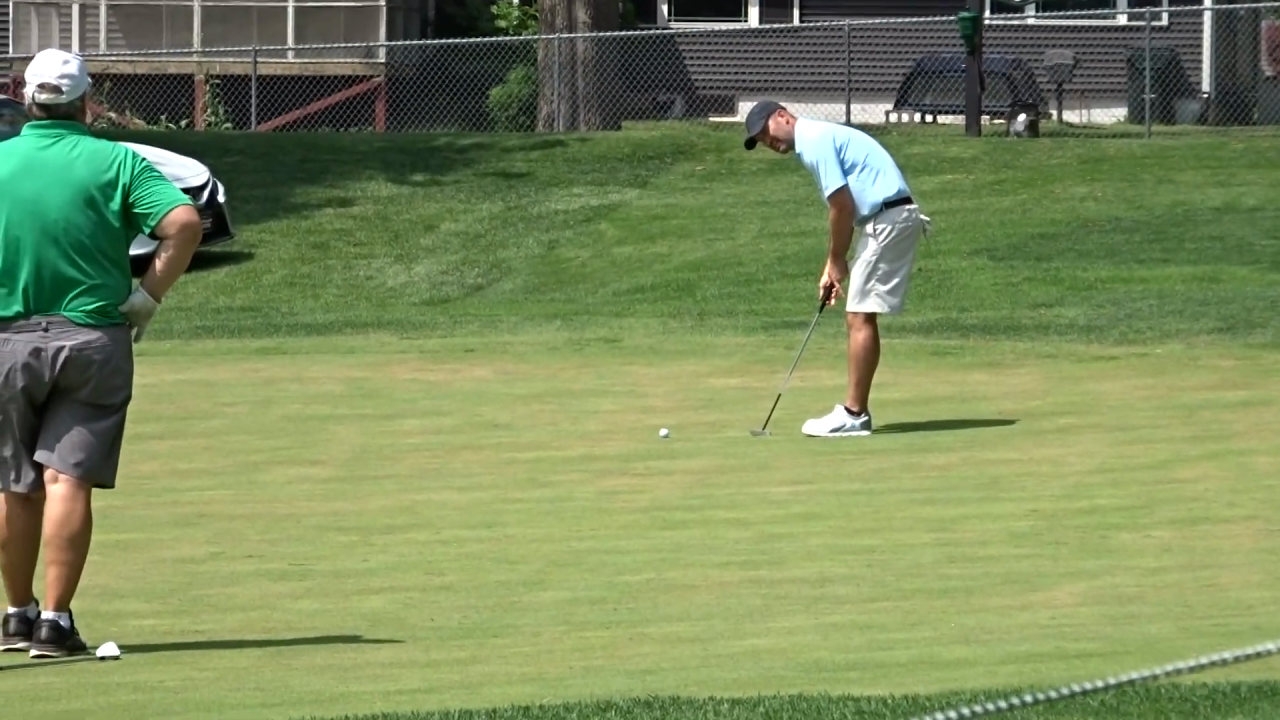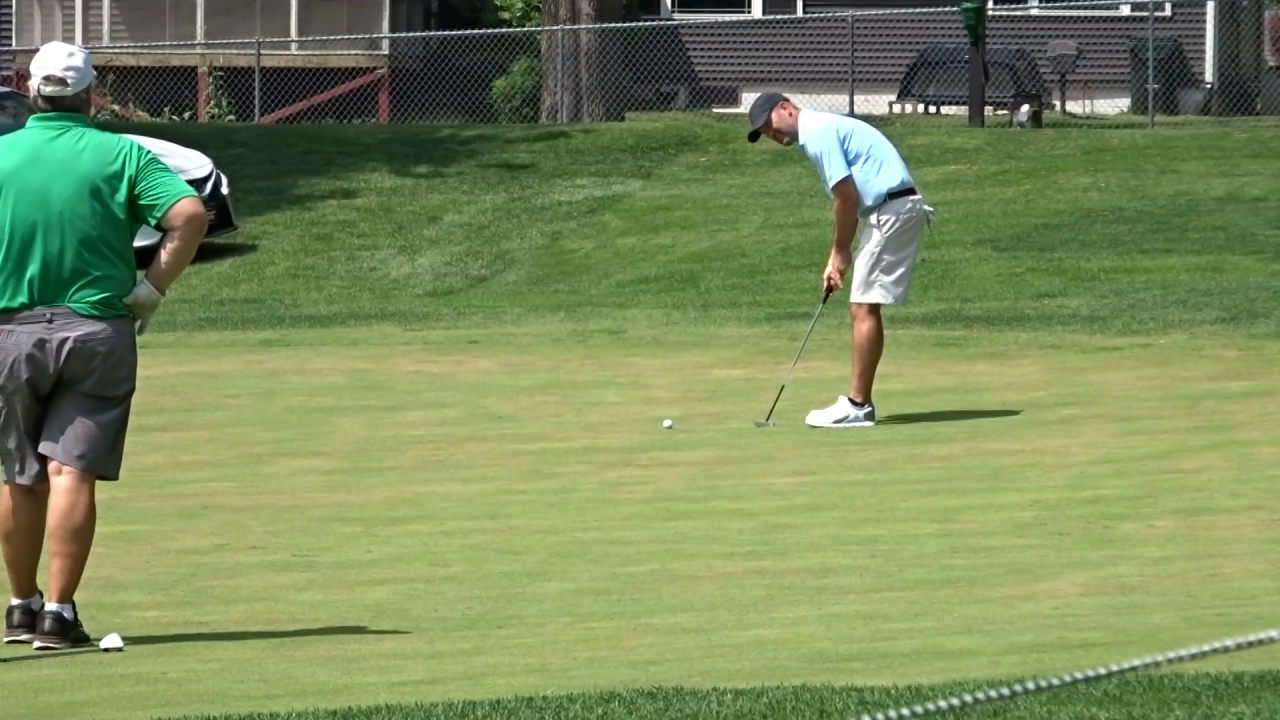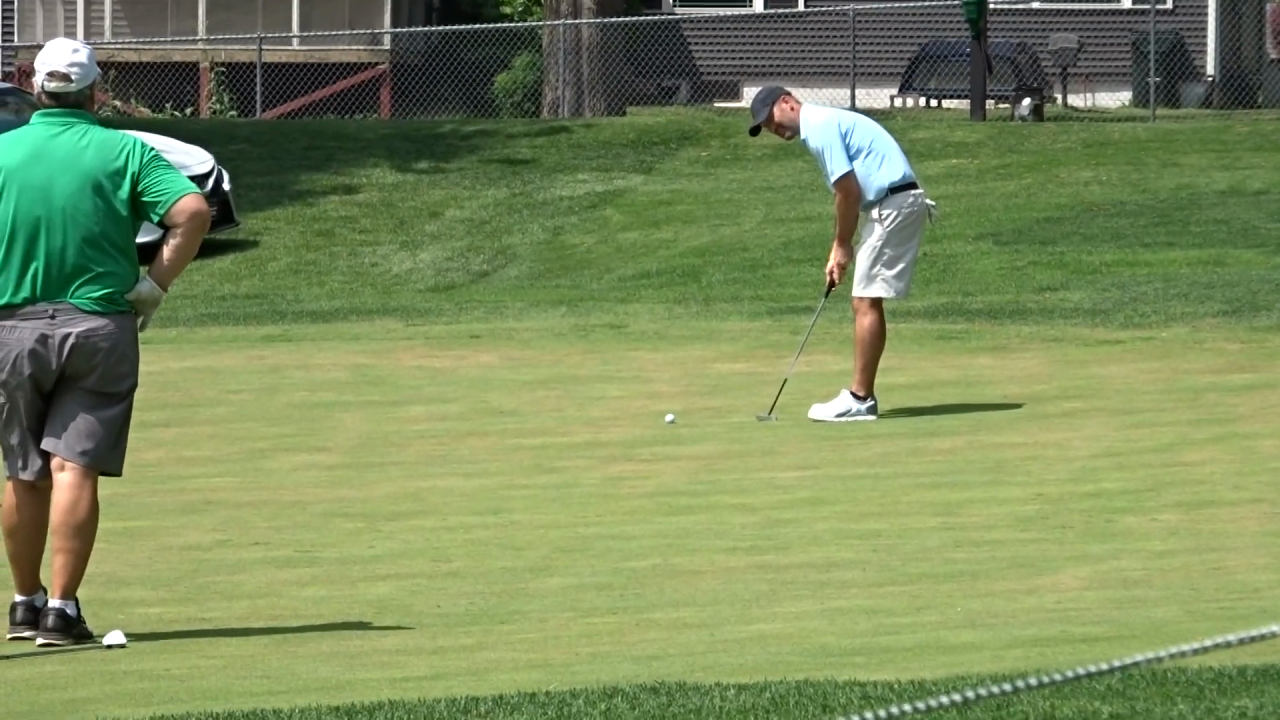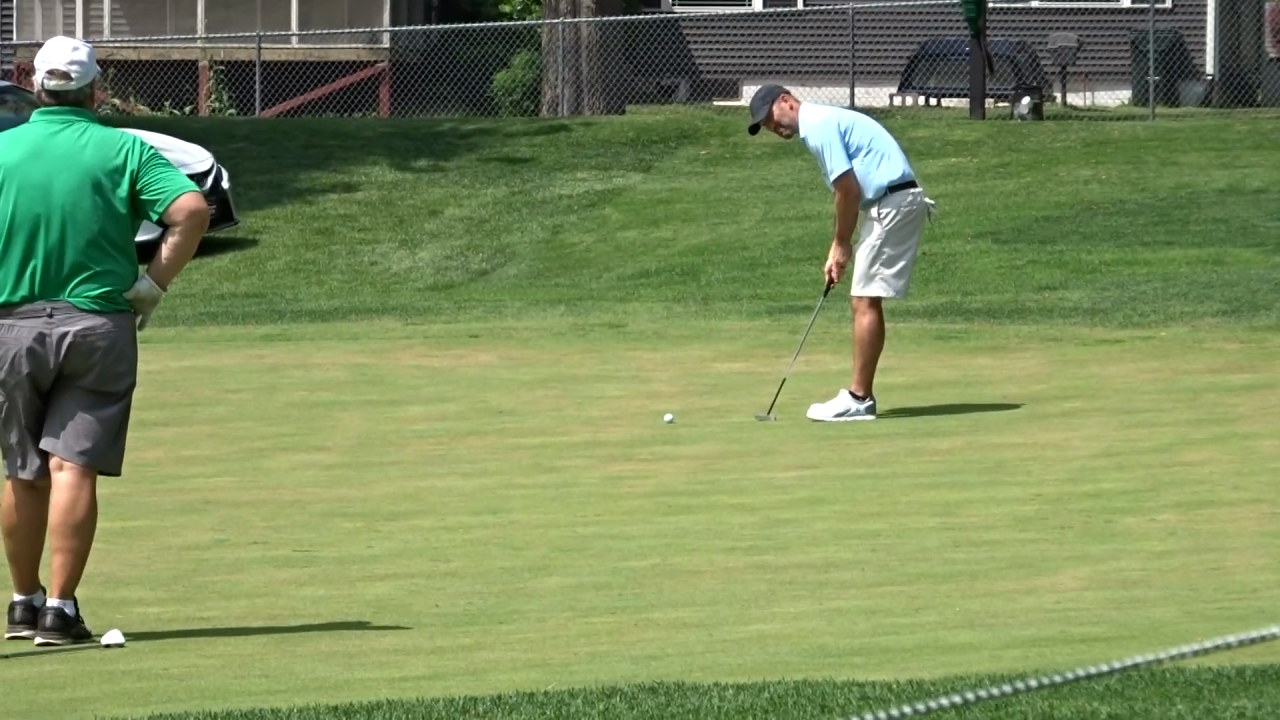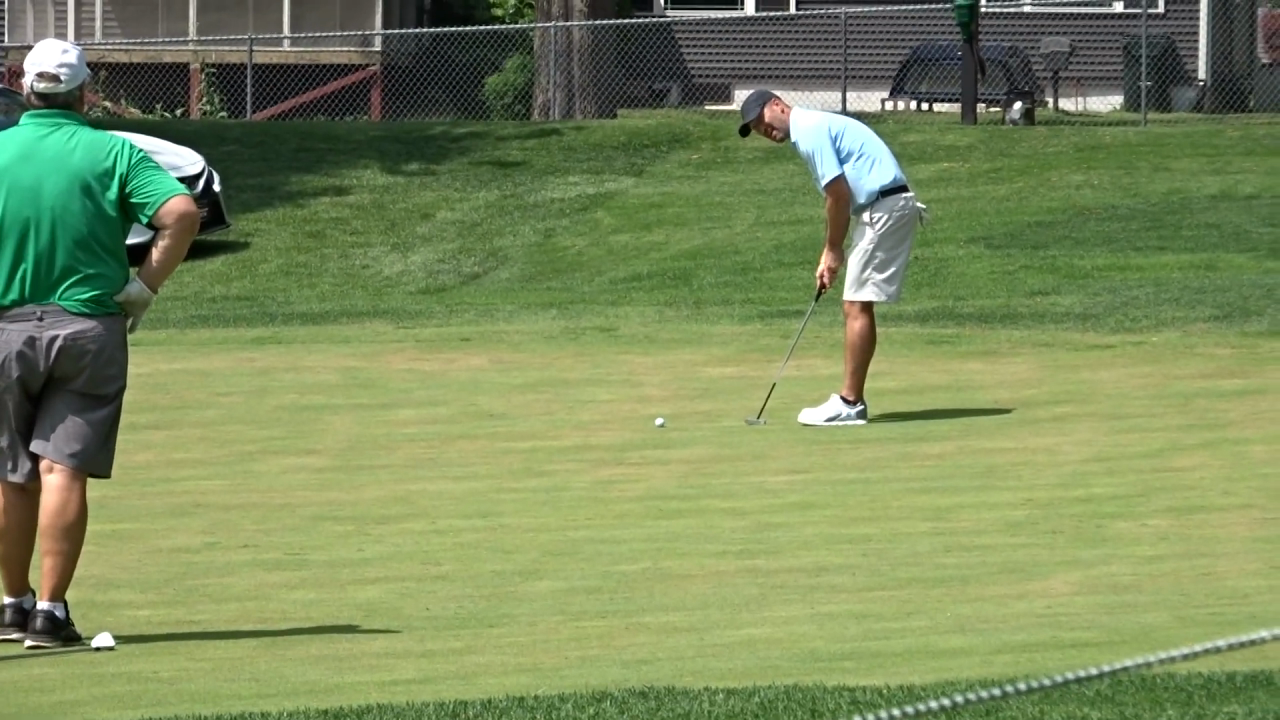
dt=0.2s
person 1, frame 1
right shoulder: (116, 162)
right elbow: (184, 223)
right wrist: (148, 295)
right hip: (93, 339)
right knee: (67, 480)
right ankle: (55, 621)
person 1, frame 2
right shoulder: (121, 153)
right elbow: (190, 215)
right wrist: (152, 287)
right hip: (98, 331)
right knee: (72, 471)
right ankle: (59, 613)
person 1, frame 3
right shoulder: (125, 150)
right elbow: (193, 212)
right wrist: (154, 284)
right hip: (100, 328)
right knee: (75, 467)
right ankle: (62, 609)
person 1, frame 4
right shoulder: (124, 149)
right elbow: (192, 211)
right wrist: (153, 282)
right hip: (98, 326)
right knee: (73, 467)
right ankle: (60, 608)
person 1, frame 5
right shoulder: (113, 152)
right elbow: (181, 213)
right wrist: (143, 285)
right hip: (87, 328)
right knee: (63, 470)
right ankle: (49, 611)
person 2, frame 1
left shoulder: (814, 138)
right shoulder: (818, 139)
left elbow: (842, 207)
right elbow: (843, 209)
left wrist: (836, 261)
right wrist: (832, 266)
left hip: (888, 219)
right hip: (892, 218)
left knee: (860, 317)
right knee: (862, 317)
left ankle: (853, 414)
right ankle: (856, 410)
person 2, frame 2
left shoulder: (817, 129)
right shoulder: (822, 130)
left elbow: (847, 198)
right elbow: (848, 199)
left wrist: (840, 251)
right wrist: (836, 257)
left hip: (892, 210)
right hip: (896, 210)
left knee: (864, 308)
right knee: (865, 308)
left ankle: (857, 404)
right ankle: (859, 401)
person 2, frame 3
left shoulder: (819, 124)
right shoulder: (823, 124)
left elbow: (849, 193)
right elbow: (849, 194)
left wrist: (842, 246)
right wrist: (837, 251)
left hip: (893, 205)
right hip: (898, 204)
left knee: (866, 302)
right knee: (867, 303)
left ankle: (860, 398)
right ankle: (862, 395)
person 2, frame 4
left shoulder: (818, 123)
right shoulder: (821, 123)
left elbow: (849, 191)
right elbow: (847, 192)
left wrist: (841, 244)
right wrist: (836, 249)
left hip: (892, 203)
right hip: (897, 203)
left knee: (865, 301)
right knee: (867, 302)
left ankle: (858, 399)
right ankle: (860, 394)
person 2, frame 5
left shoulder: (809, 128)
right shoulder: (812, 129)
left elbow: (839, 196)
right elbow: (839, 197)
left wrist: (833, 250)
right wrist: (828, 254)
left hip: (884, 208)
right hip: (888, 207)
left knee: (857, 306)
right knee: (858, 306)
left ankle: (849, 403)
right ankle: (851, 399)
